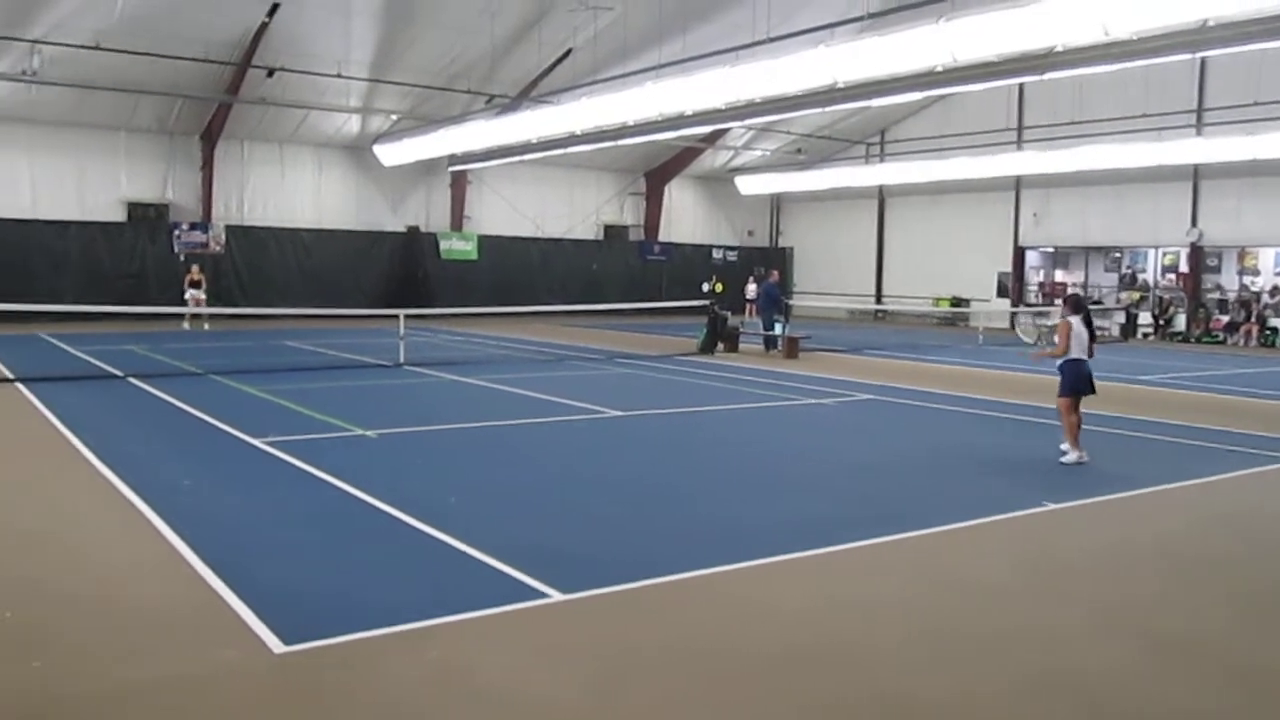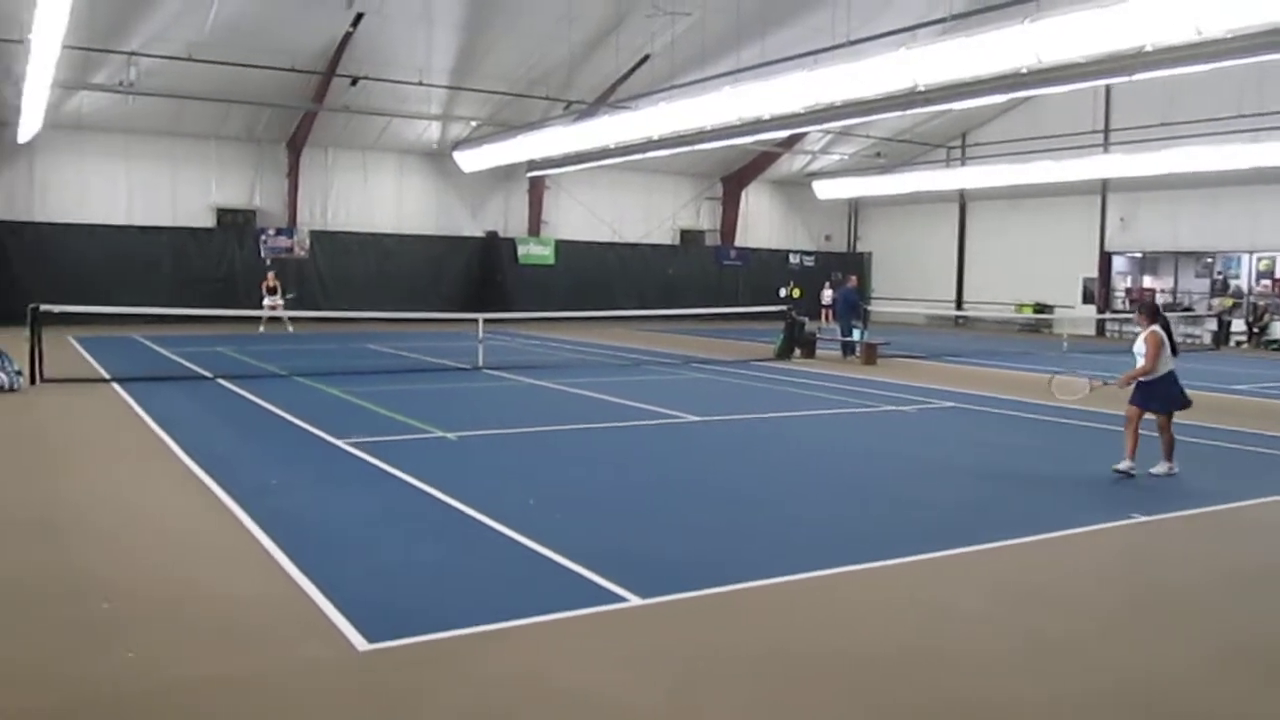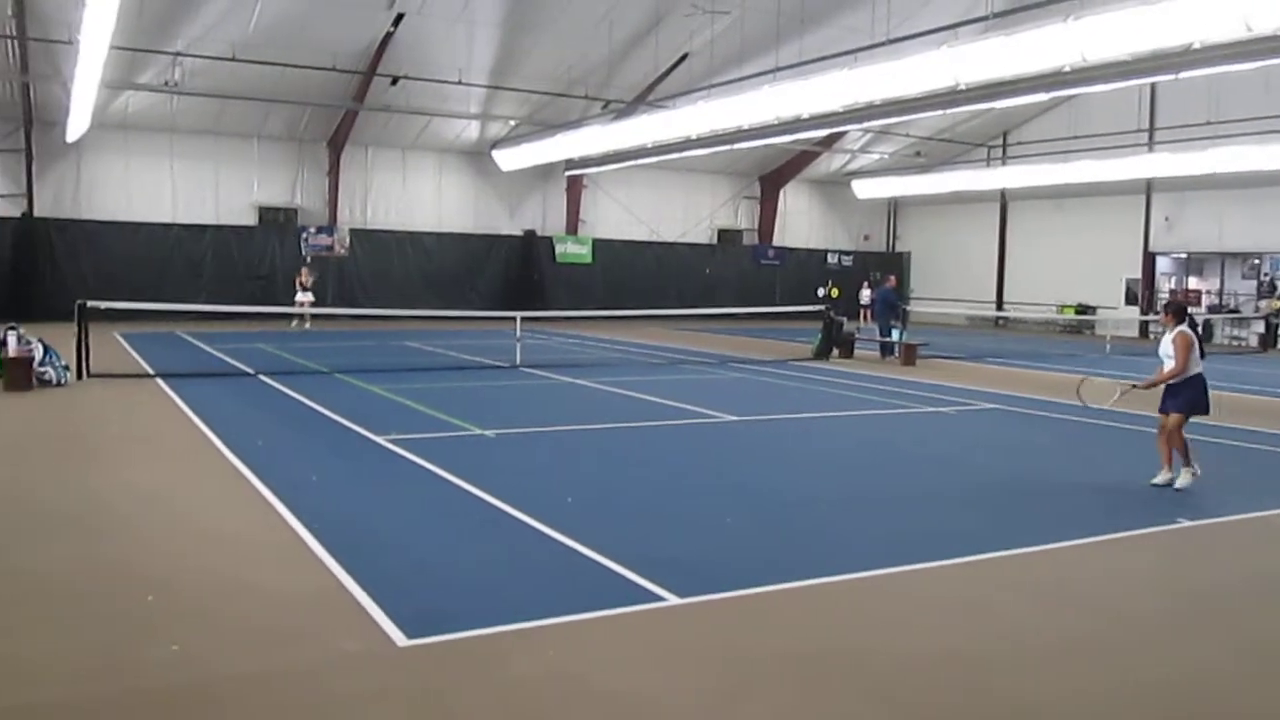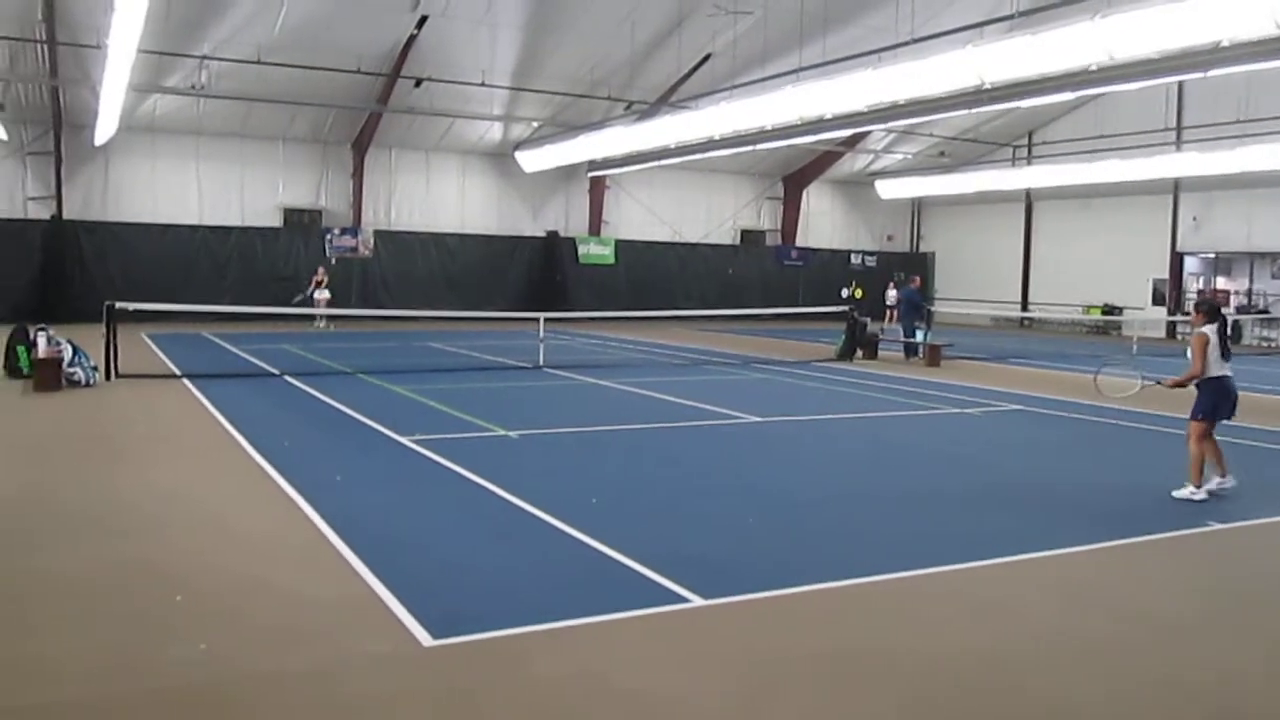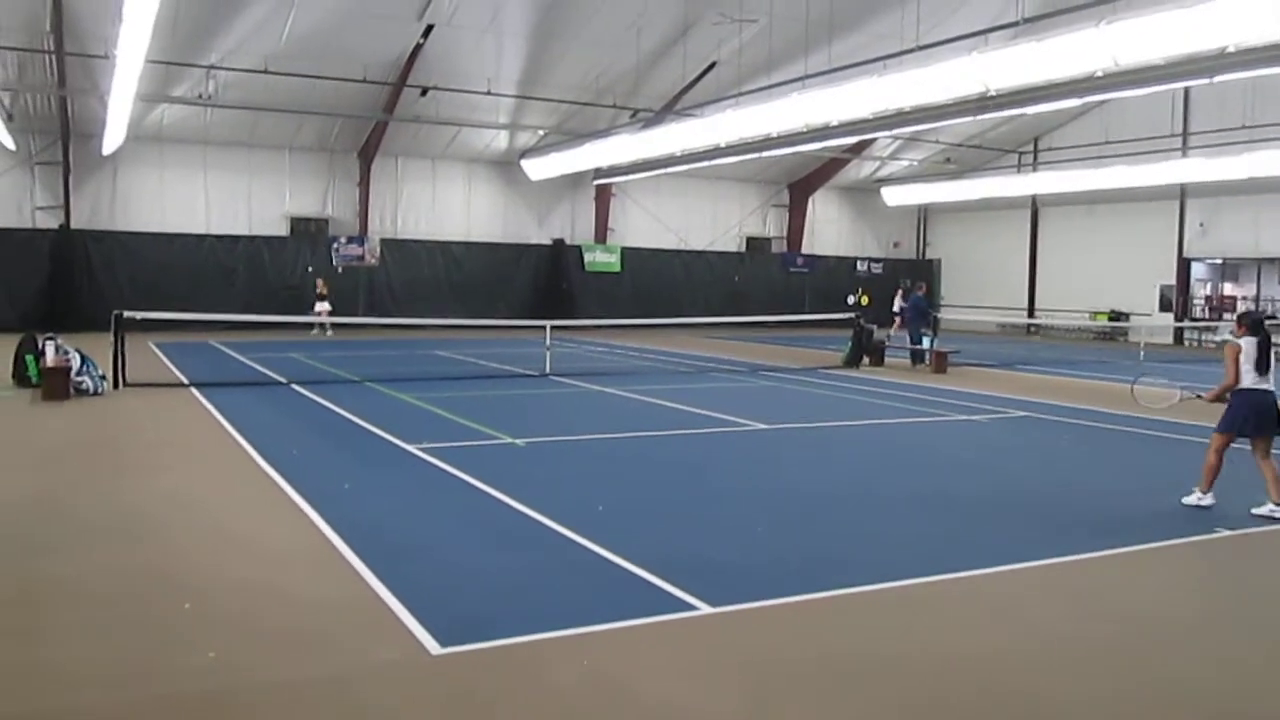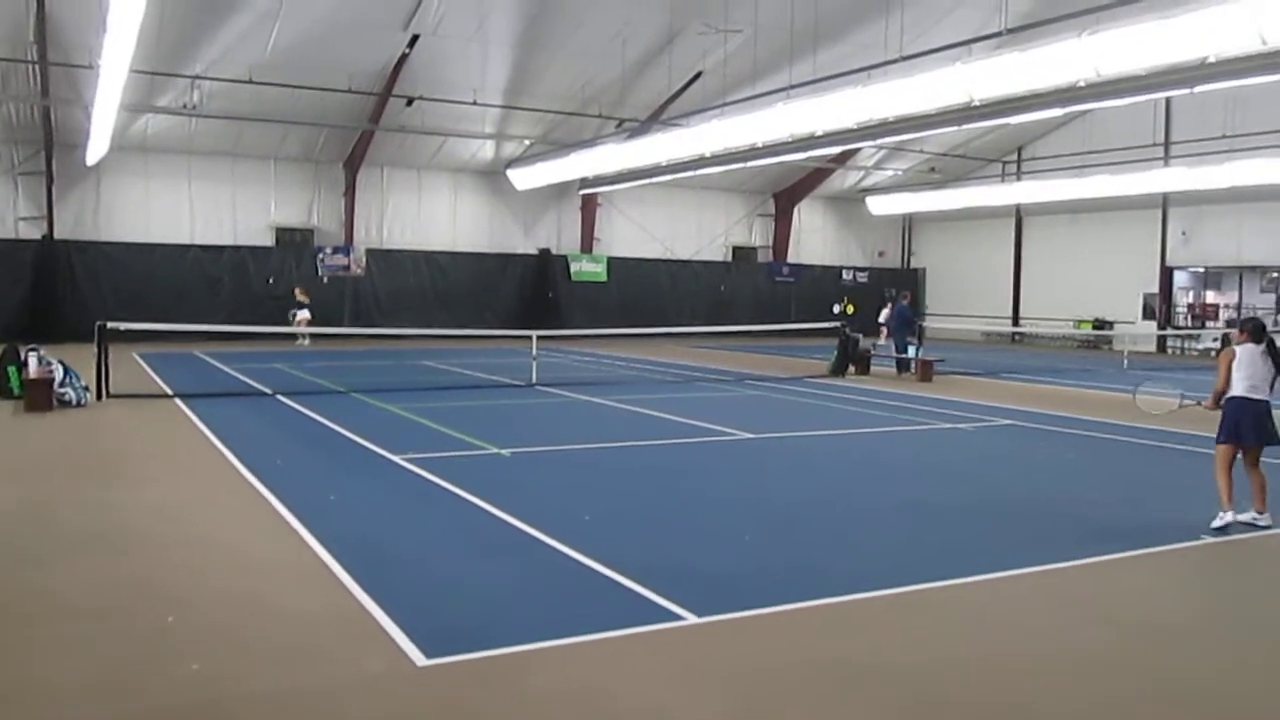
dt=0.4s
person 1, frame 1
left shoulder: (1065, 323)
right shoulder: (1084, 324)
left elbow: (1061, 351)
right elbow: (1090, 353)
left wrist: (1043, 353)
left hip: (1071, 369)
right hip: (1082, 368)
left knee: (1064, 411)
right knee: (1073, 409)
left ankle: (1078, 452)
right ankle: (1073, 444)
person 1, frame 2
left shoulder: (1153, 335)
right shoulder: (1145, 334)
left elbow: (1149, 367)
left wrist: (1127, 377)
right wrist: (1132, 377)
left hip: (1163, 384)
right hip: (1146, 383)
left knee: (1163, 426)
right knee: (1131, 418)
left ankle: (1169, 463)
right ankle: (1129, 462)
person 1, frame 3
left shoulder: (1182, 335)
right shoulder: (1169, 335)
left elbow: (1179, 369)
left wrist: (1153, 381)
right wrist: (1155, 380)
left hip: (1190, 386)
right hip: (1174, 386)
left knee: (1172, 428)
right knee: (1163, 428)
left ankle: (1188, 467)
right ankle: (1167, 471)
person 1, frame 4
left shoulder: (1200, 335)
right shoulder: (1216, 333)
left elbow: (1197, 371)
left wrist: (1176, 381)
right wrist: (1184, 381)
left hip: (1212, 389)
right hip: (1223, 386)
left knee: (1194, 437)
right knee: (1204, 435)
left ankle: (1196, 488)
right ankle: (1222, 476)
person 1, frame 5
left shoulder: (1234, 347)
left elbow: (1231, 381)
right elbow: (1258, 379)
left wrist: (1215, 394)
right wrist: (1227, 396)
left hip: (1245, 401)
left knee: (1216, 448)
left ankle: (1203, 494)
person 1, frame 6
left shoulder: (1230, 353)
left elbow: (1221, 387)
left wrist: (1214, 402)
left hip: (1238, 409)
right hip: (1261, 410)
left knee: (1223, 465)
right knee: (1252, 465)
left ankle: (1226, 511)
right ankle: (1261, 513)
